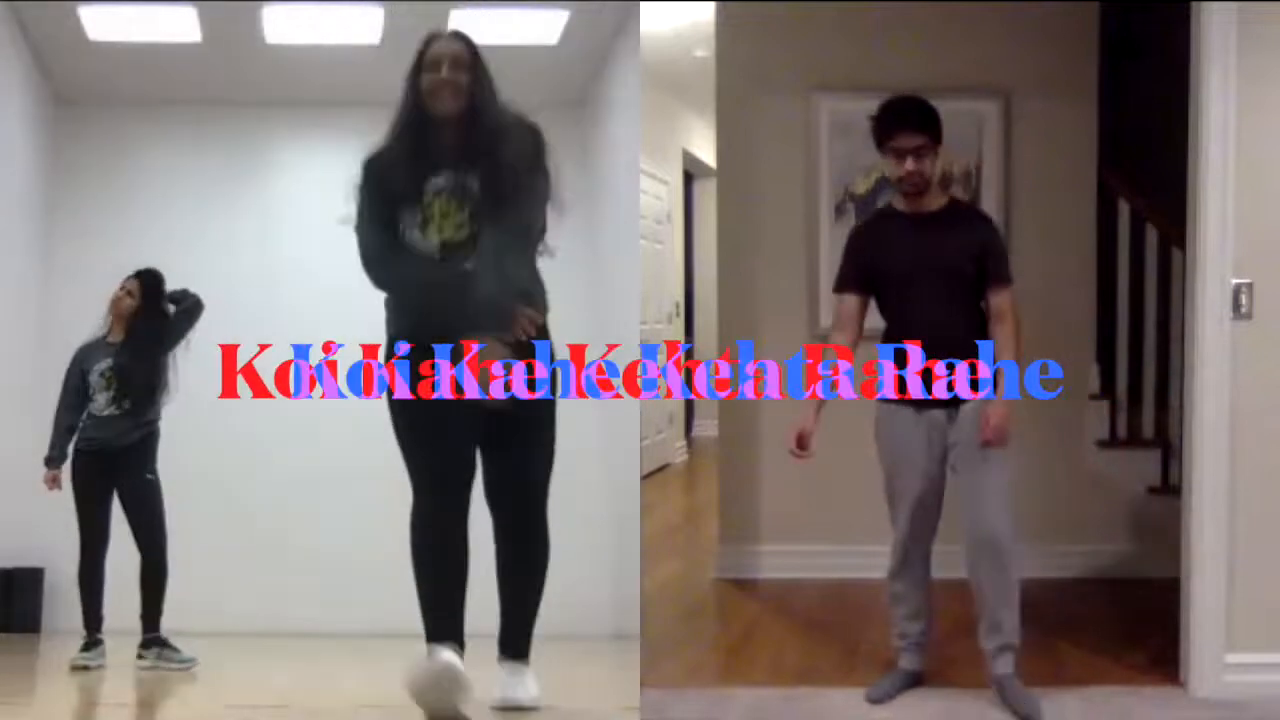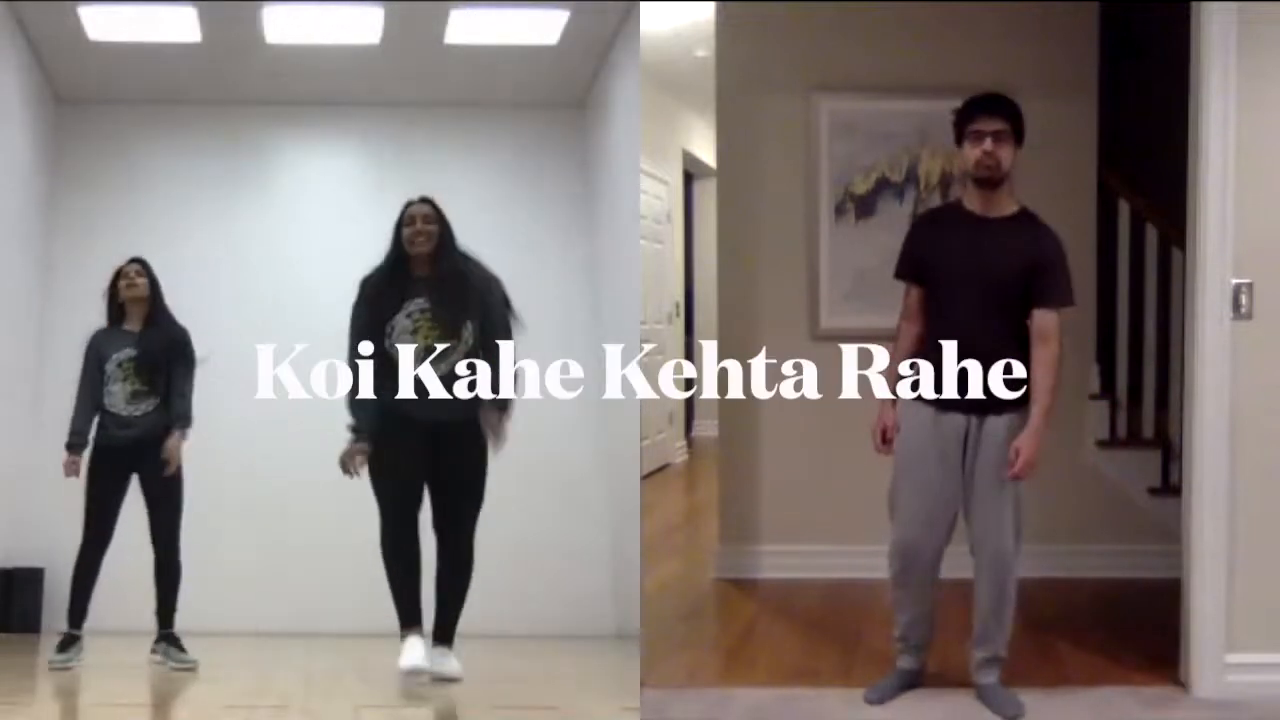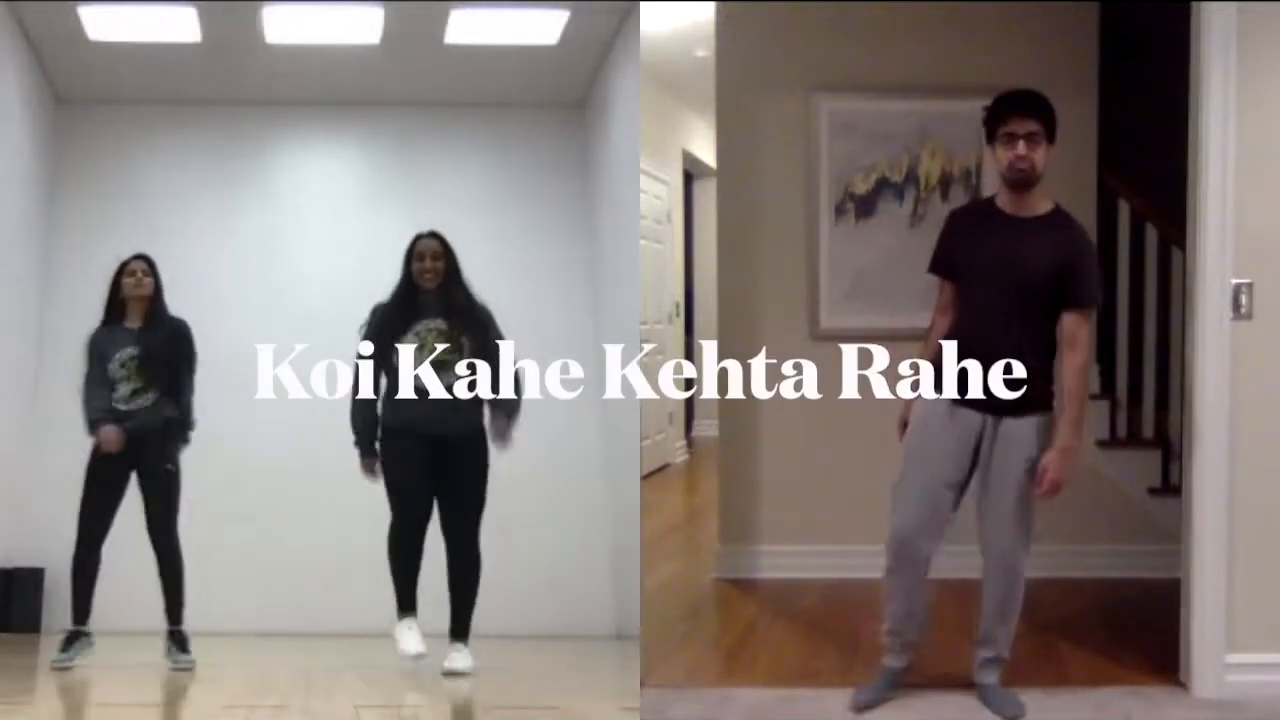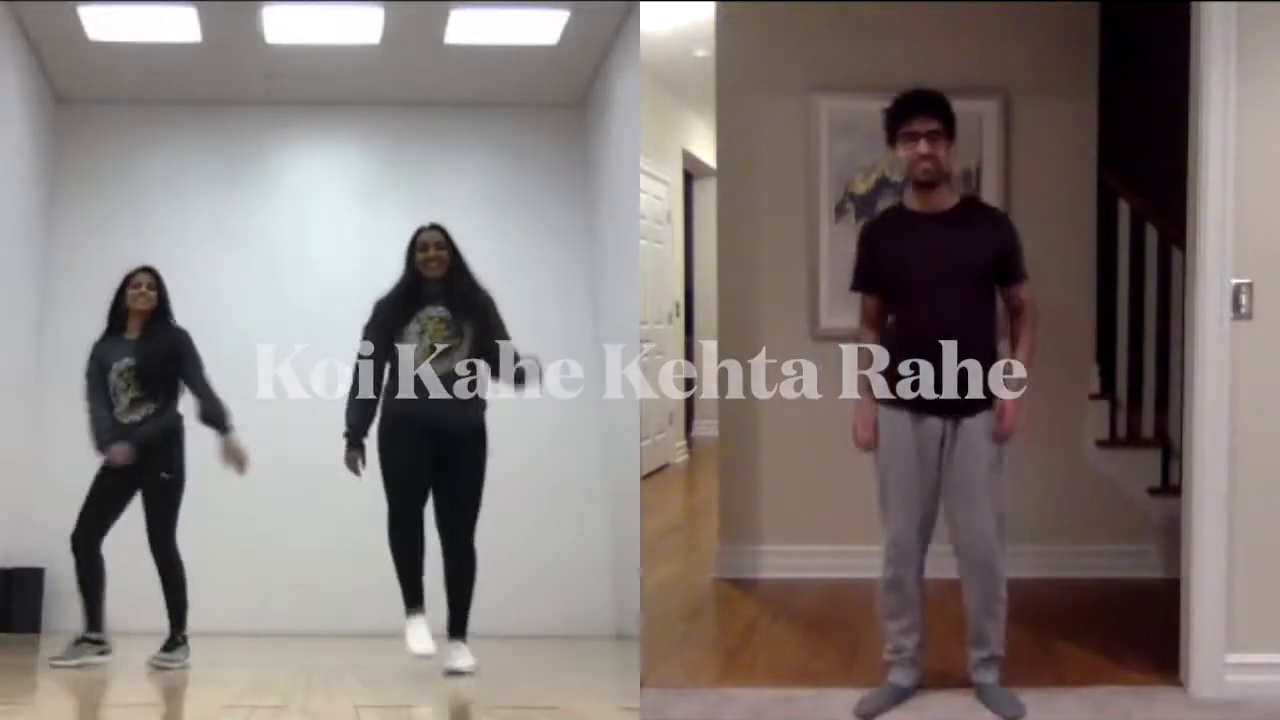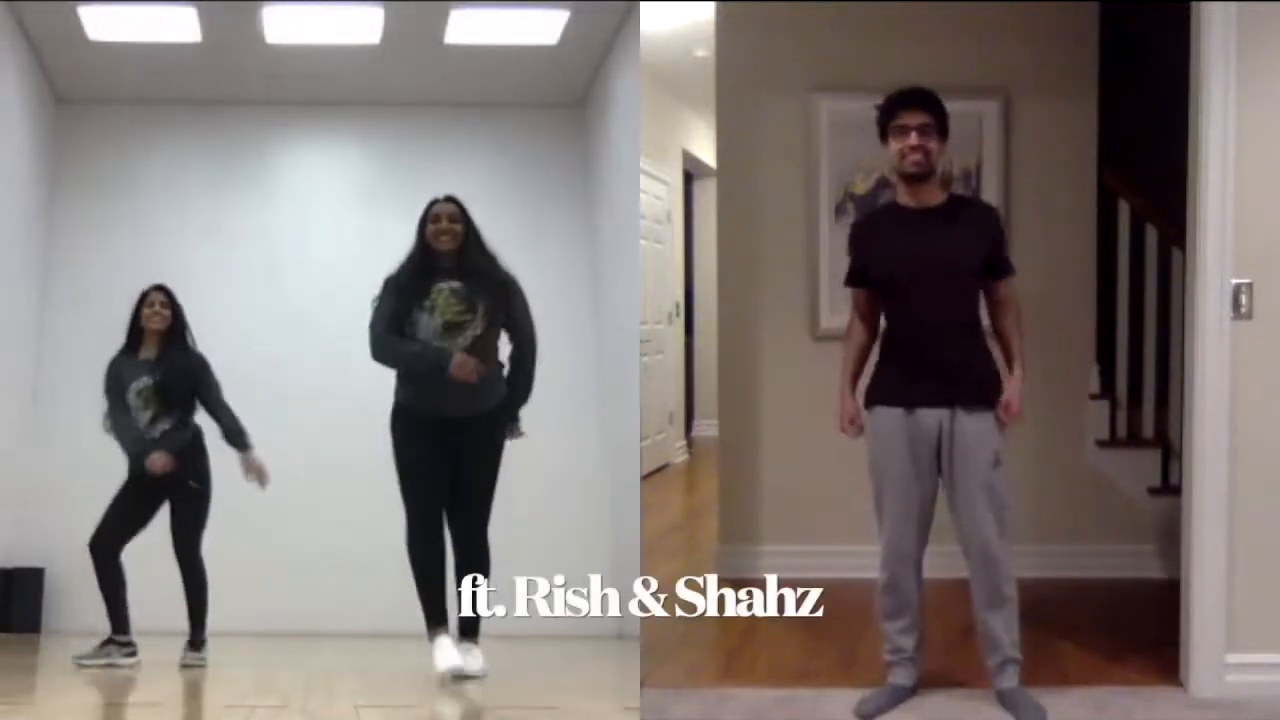
dt=1s
person 1, frame 1
left shoulder: (975, 227)
right shoulder: (869, 237)
left elbow: (1003, 318)
right elbow: (845, 329)
left wrist: (1001, 397)
right wrist: (812, 409)
left hip: (973, 403)
right hip: (902, 408)
left knee: (992, 532)
right knee: (909, 538)
left ankle: (1003, 665)
right ankle: (909, 658)
person 1, frame 2
left shoulder: (1039, 242)
right shoulder: (930, 229)
left elbow: (1046, 340)
right elbow: (911, 320)
left wrist: (1034, 428)
right wrist: (889, 400)
left hip: (1001, 416)
right hip: (930, 409)
left knee: (996, 550)
right knee: (911, 545)
right ankle: (909, 658)
person 1, frame 3
left shoulder: (1069, 241)
right shoulder: (963, 223)
left elbow: (1075, 346)
left wrist: (1065, 443)
right wrist: (914, 392)
left hip: (1022, 416)
right hip: (946, 403)
left knee: (1006, 550)
right knee: (907, 533)
right ankle: (893, 661)
person 1, frame 4
left shoulder: (990, 225)
right shoulder: (880, 234)
left elbow: (1023, 308)
left wrist: (1013, 383)
right wrist: (861, 399)
left hip: (975, 413)
right hip: (901, 413)
left knee: (980, 548)
right knee: (902, 548)
person 1, frame 5
left shoulder: (980, 220)
right shoulder: (869, 229)
left elbow: (1004, 305)
left wrist: (1017, 376)
right wrist: (847, 391)
left hip: (972, 406)
right hip: (895, 409)
left knee: (987, 545)
right knee: (898, 546)
person 2, frame 1
left shoulder: (516, 150)
right shoulder: (388, 168)
left elbow: (518, 240)
right elbow: (380, 261)
left wrist: (500, 332)
right wrist: (475, 294)
left hip: (511, 351)
right hip: (423, 359)
left knee: (520, 508)
right knee: (439, 496)
left ankle: (516, 659)
right ankle: (446, 652)
person 2, frame 2
left shoulder: (475, 285)
right shoulder: (378, 289)
left elbow: (503, 346)
right elbow: (360, 365)
left wrist: (498, 403)
right wrist: (360, 434)
left hip: (460, 426)
right hip: (398, 422)
left knee: (456, 534)
right knee: (399, 516)
left ankle: (443, 644)
right ankle: (411, 634)
person 2, frame 3
left shoulder: (474, 318)
right shoulder: (388, 318)
left elbow: (503, 371)
right elbow: (363, 383)
left wrist: (505, 410)
right wrist: (365, 443)
left hip: (464, 437)
right hip: (405, 433)
left knee: (463, 537)
right knee: (411, 516)
left ankle: (459, 643)
right ankle: (406, 615)
person 2, frame 4
left shoulder: (475, 306)
right shoulder: (392, 309)
left elbow: (500, 360)
right elbow: (368, 370)
left wrist: (521, 370)
right wrist: (355, 433)
left hip: (464, 430)
right hip: (406, 425)
left knee: (459, 531)
right knee: (405, 509)
left ankle: (456, 639)
right ankle: (415, 614)
person 2, frame 5
left shoulder: (494, 281)
right shoulder: (402, 285)
left elbow: (525, 342)
right elbow: (381, 344)
left wrist: (513, 402)
right wrist: (441, 362)
left hip: (481, 418)
right hip: (421, 416)
left knee: (469, 525)
right knee: (425, 517)
left ankle: (469, 638)
right ankle: (439, 634)
person 3, frame 1
left shoulder: (153, 344)
right shoulder: (87, 353)
left elbow: (193, 304)
right elbow: (68, 409)
left wrist: (161, 298)
right wrist: (54, 459)
left hip: (137, 456)
right hip: (91, 458)
left knee: (153, 547)
right knee: (92, 549)
left ankle: (151, 641)
right ankle: (93, 640)
person 3, frame 2
left shoulder: (173, 335)
right shoulder: (102, 341)
left elbow: (182, 392)
right elbow: (87, 396)
left wrist: (178, 433)
right wrist: (76, 446)
left hip: (159, 449)
right hip: (110, 449)
left knee: (166, 542)
right knee: (93, 542)
left ankle: (167, 637)
right ankle: (72, 635)
person 3, frame 3
left shoulder: (174, 331)
right shoulder: (102, 338)
left elbow: (183, 388)
right elbow: (95, 389)
left wrist: (178, 437)
right wrist: (101, 425)
left hip: (157, 444)
right hip: (111, 448)
left knee: (164, 537)
right knee: (89, 536)
left ankle: (177, 637)
right ankle: (78, 632)
person 3, frame 4
left shoulder: (171, 341)
right shoulder: (103, 348)
left elbow: (200, 386)
right elbow: (97, 403)
left wrist: (224, 432)
right wrist: (110, 441)
left hip: (162, 453)
right hip: (121, 456)
left knee: (161, 543)
right knee: (84, 538)
left ankle: (178, 639)
right ankle: (94, 638)
person 3, frame 5
left shoulder: (187, 360)
right shoulder: (119, 367)
left elbow: (217, 405)
right elbow: (117, 420)
left wrist: (245, 450)
right wrist: (146, 452)
left hip: (189, 468)
right hip: (145, 473)
left knee: (187, 552)
right knee: (102, 545)
left ankle: (196, 640)
right ankle: (121, 640)
